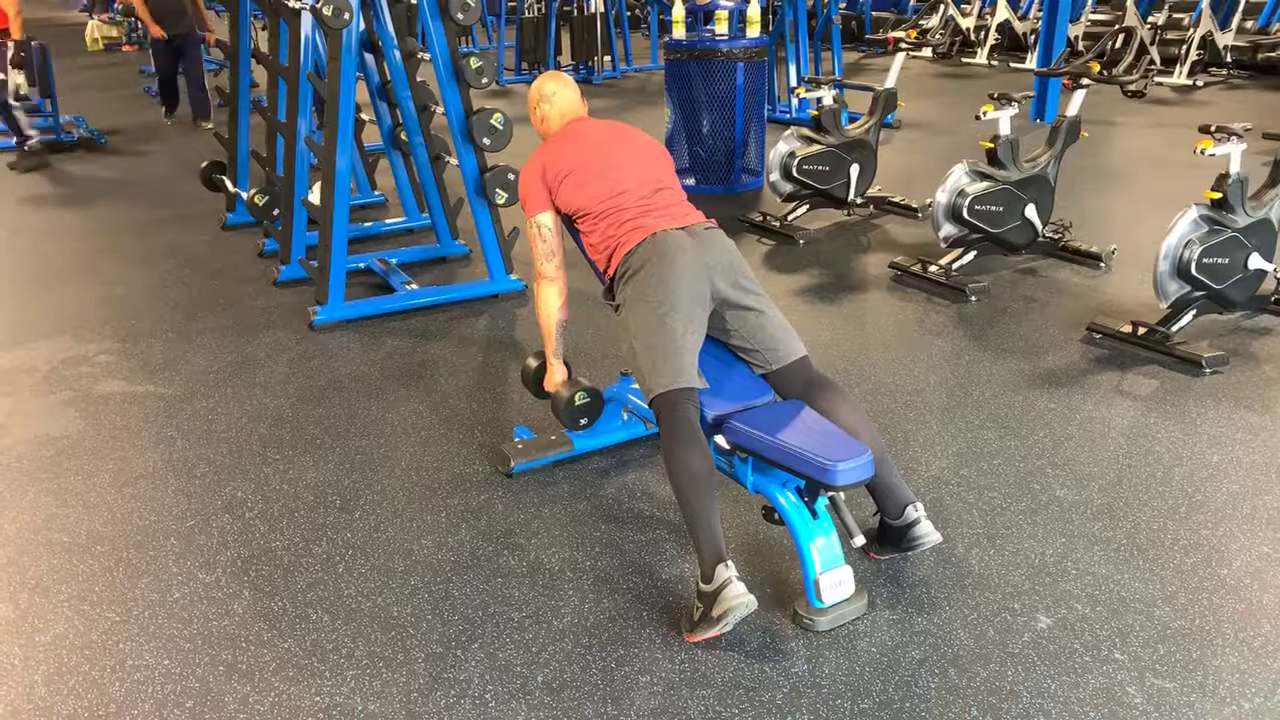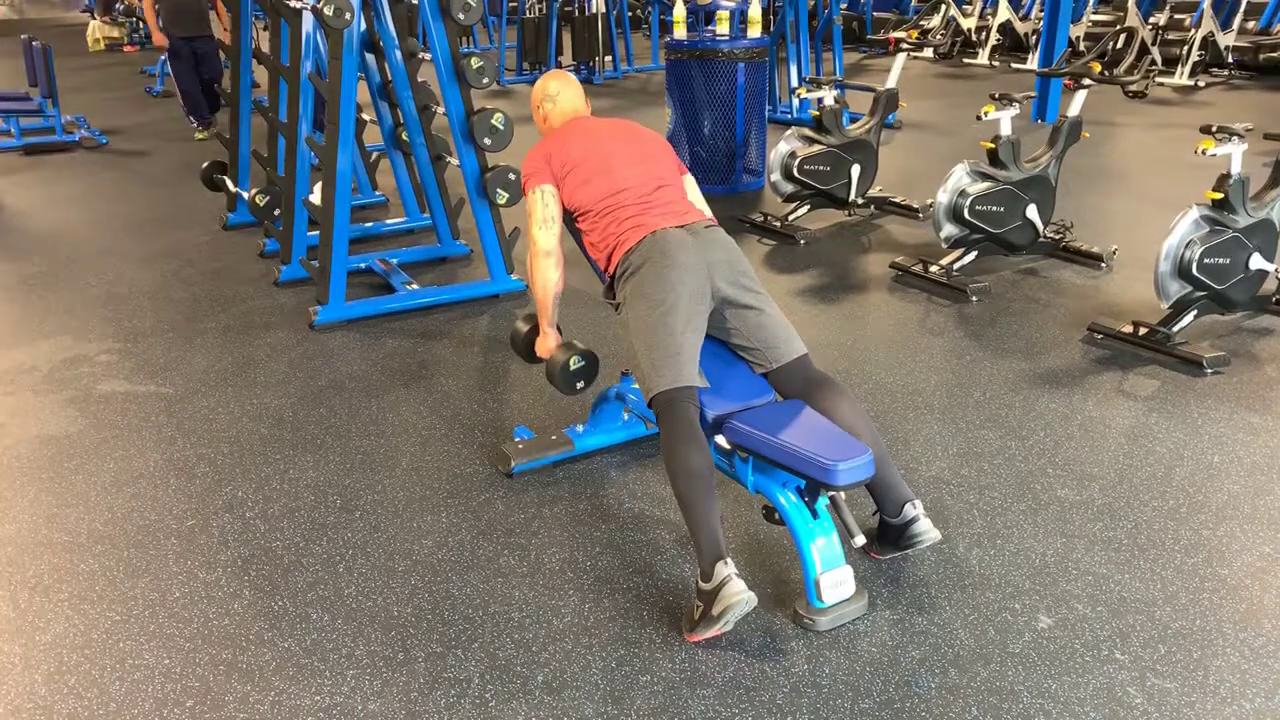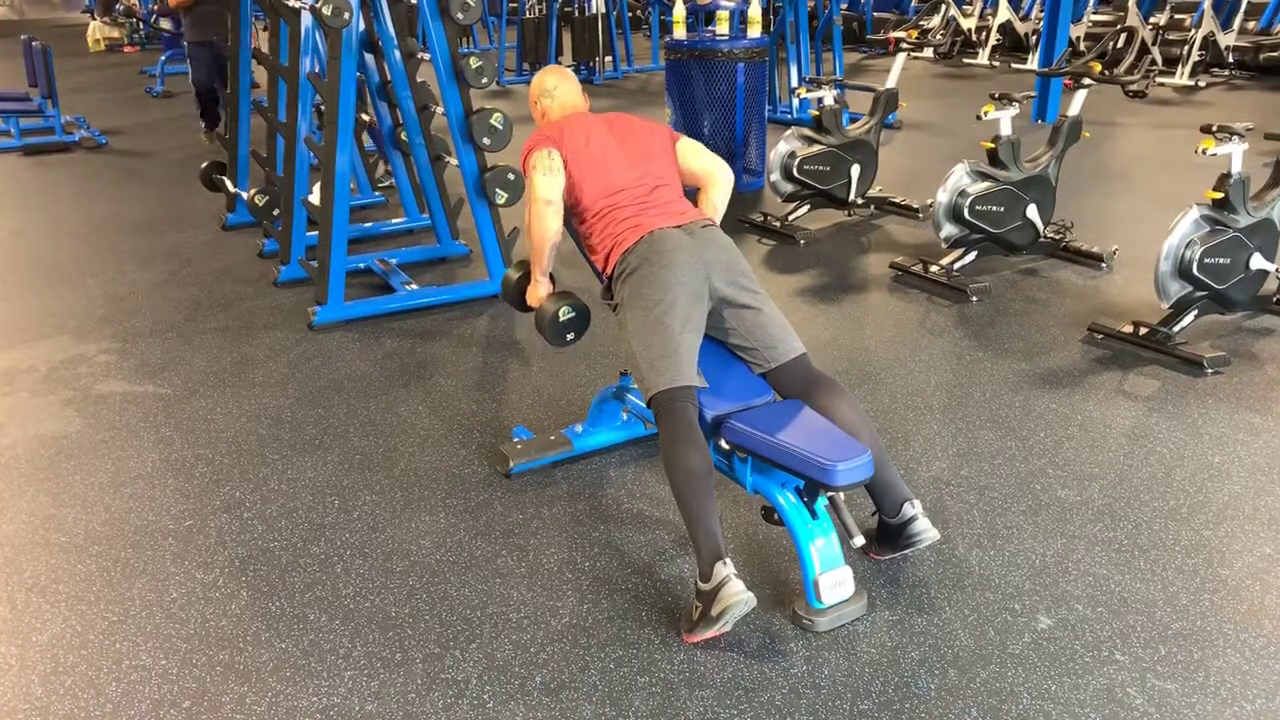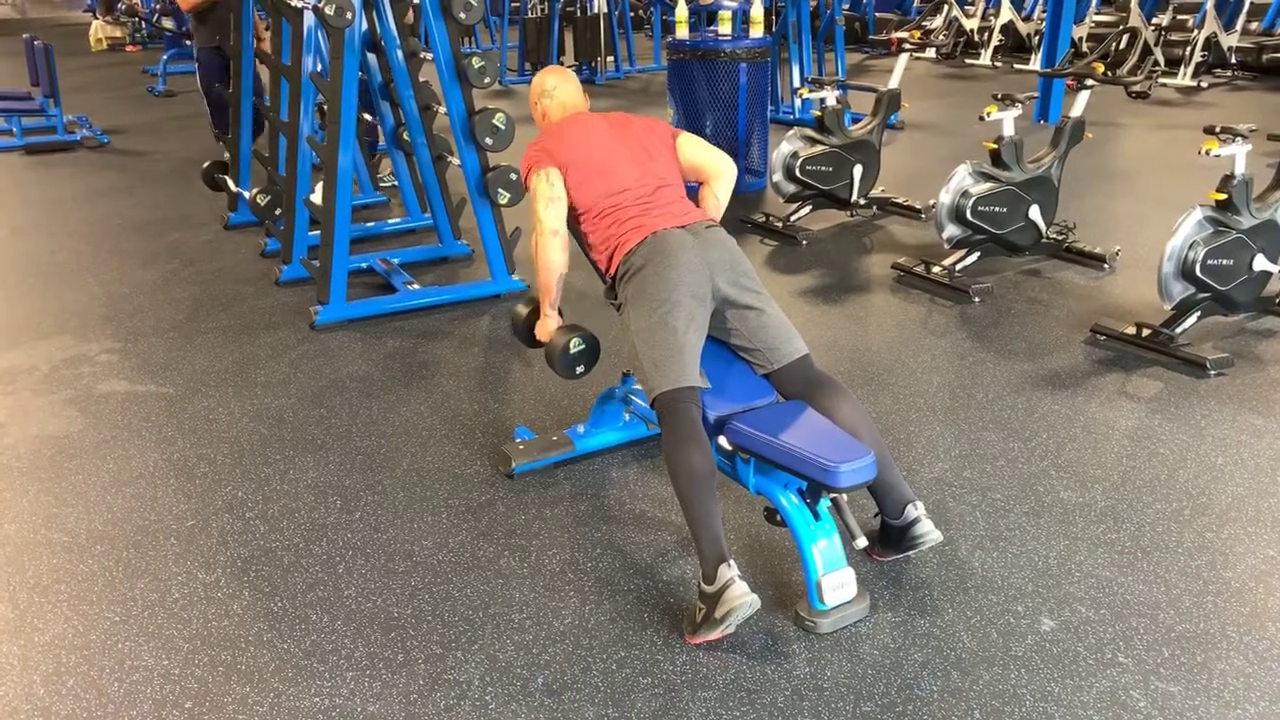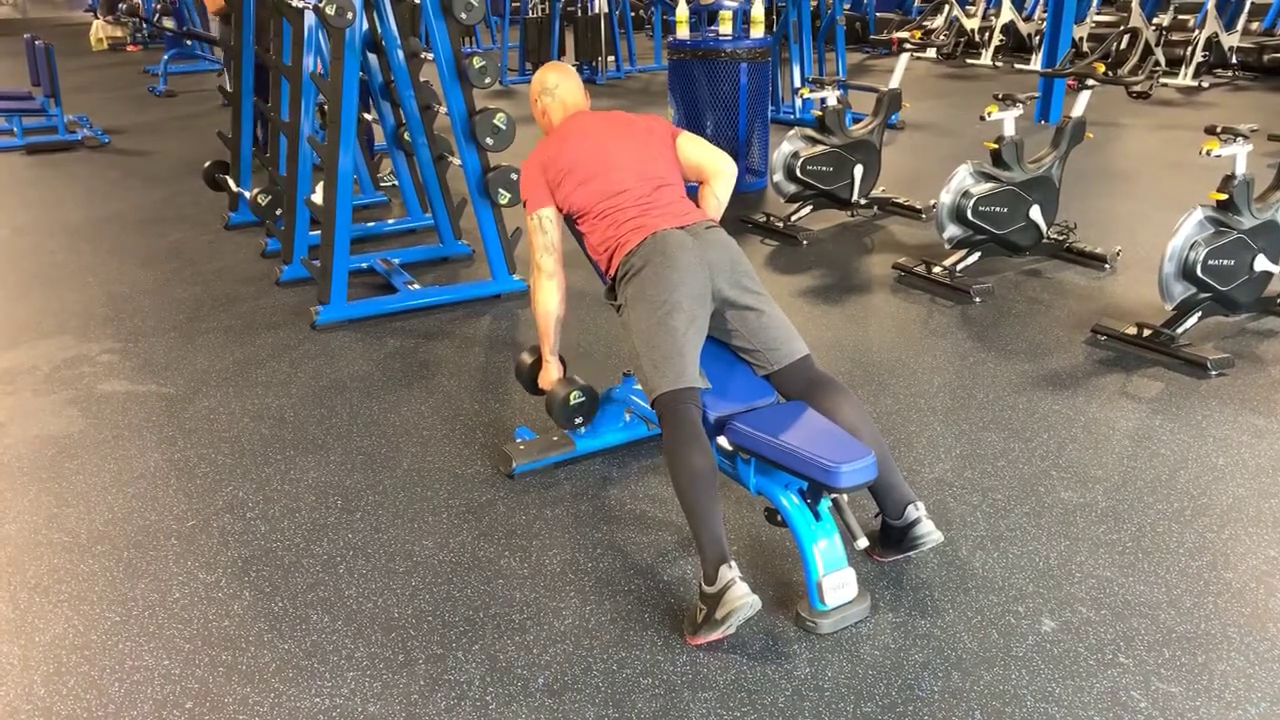
dt=0.7s
person 1, frame 1
left shoulder: (539, 168)
right shoulder: (640, 137)
left elbow: (551, 277)
left wrist: (555, 362)
left hip: (650, 263)
right hip: (713, 244)
left knee: (676, 408)
right knee: (803, 378)
left ankle: (718, 578)
right ankle: (903, 513)
person 1, frame 2
left shoulder: (544, 155)
right shoulder: (644, 133)
left elbow: (545, 250)
left wrist: (547, 328)
left hip: (650, 260)
right hip: (715, 244)
left knee: (676, 406)
right knee: (803, 376)
left ankle: (717, 575)
right ankle: (901, 511)
person 1, frame 3
left shoulder: (546, 139)
right shoulder: (643, 126)
left elbow: (547, 198)
right elbow: (719, 176)
left wrist: (540, 279)
left hip: (647, 260)
right hip: (712, 243)
left knee: (674, 407)
right knee: (802, 376)
left ankle: (717, 576)
right ankle: (901, 511)
person 1, frame 4
left shoulder: (545, 146)
right shoulder: (645, 124)
left elbow: (551, 226)
right elbow: (721, 169)
left wrist: (549, 311)
left hip: (651, 261)
right hip: (714, 242)
left knee: (678, 408)
right knee: (804, 376)
left ankle: (720, 578)
right ankle: (903, 512)
person 1, frame 5
left shoulder: (541, 161)
right shoulder: (647, 123)
left elbow: (548, 271)
right elbow: (722, 170)
left wrist: (550, 357)
left hip: (651, 263)
right hip: (715, 243)
left knee: (679, 410)
right knee: (805, 376)
left ankle: (722, 579)
right ankle: (904, 512)
